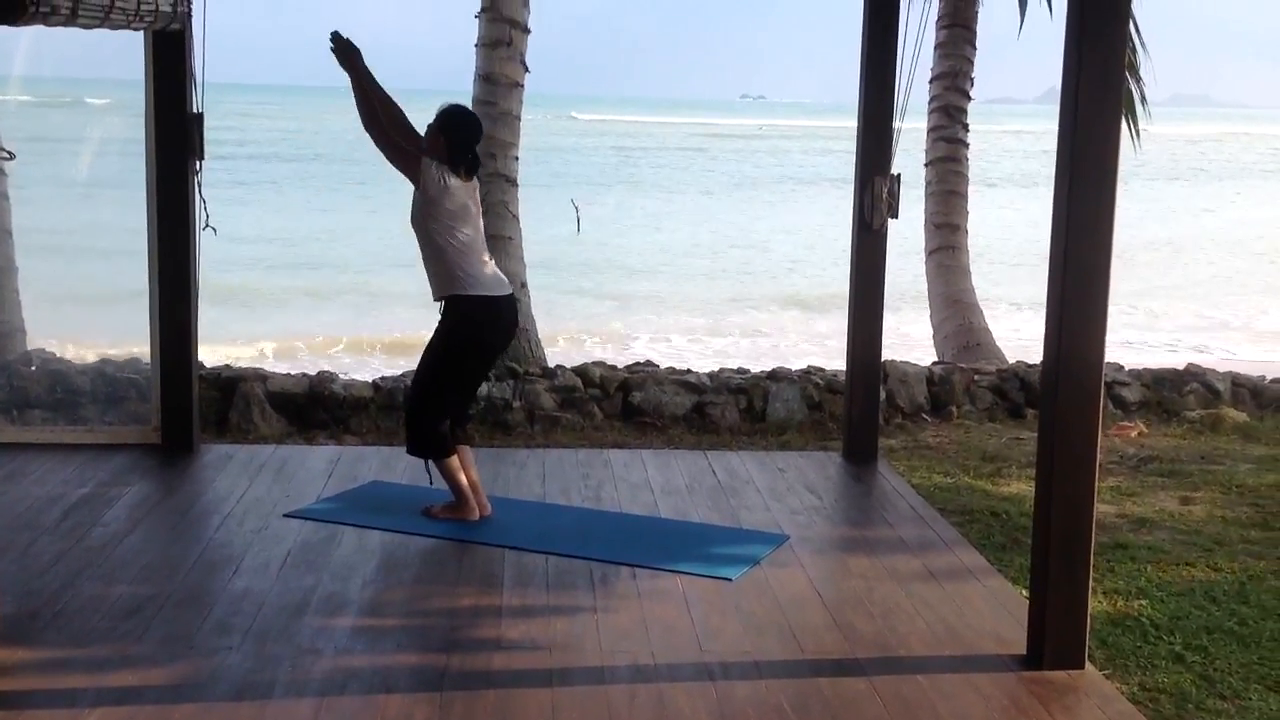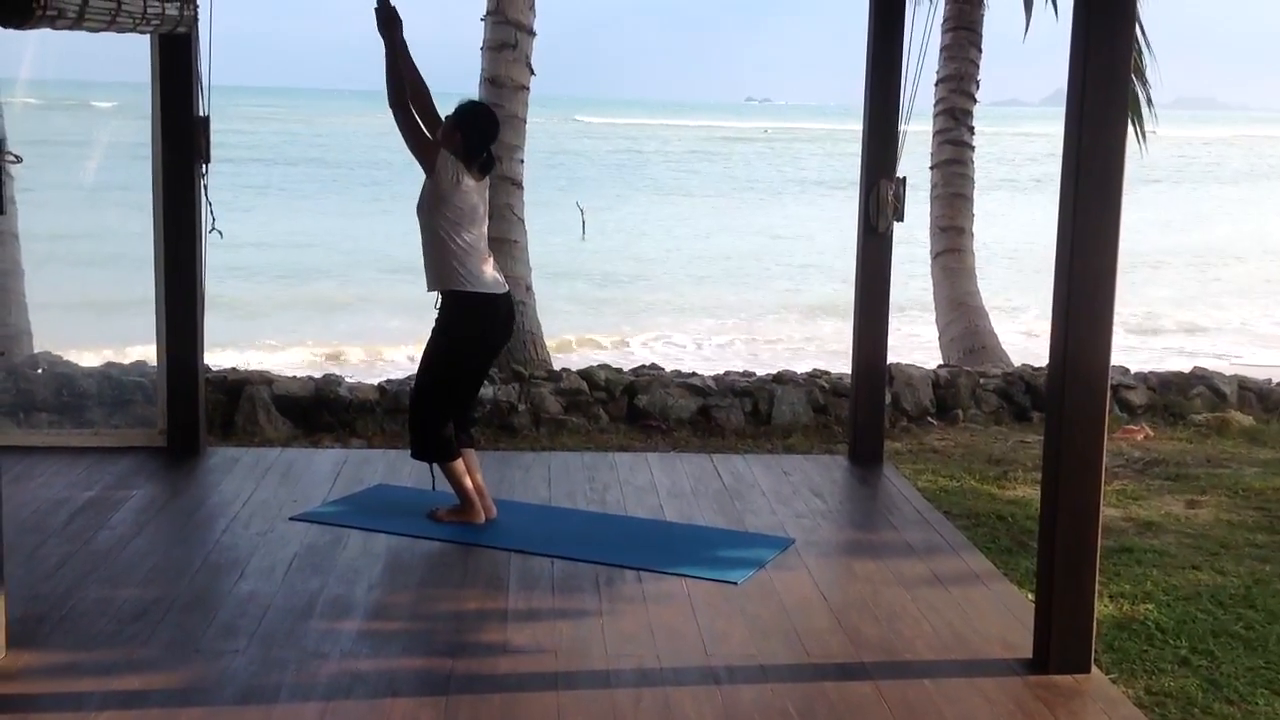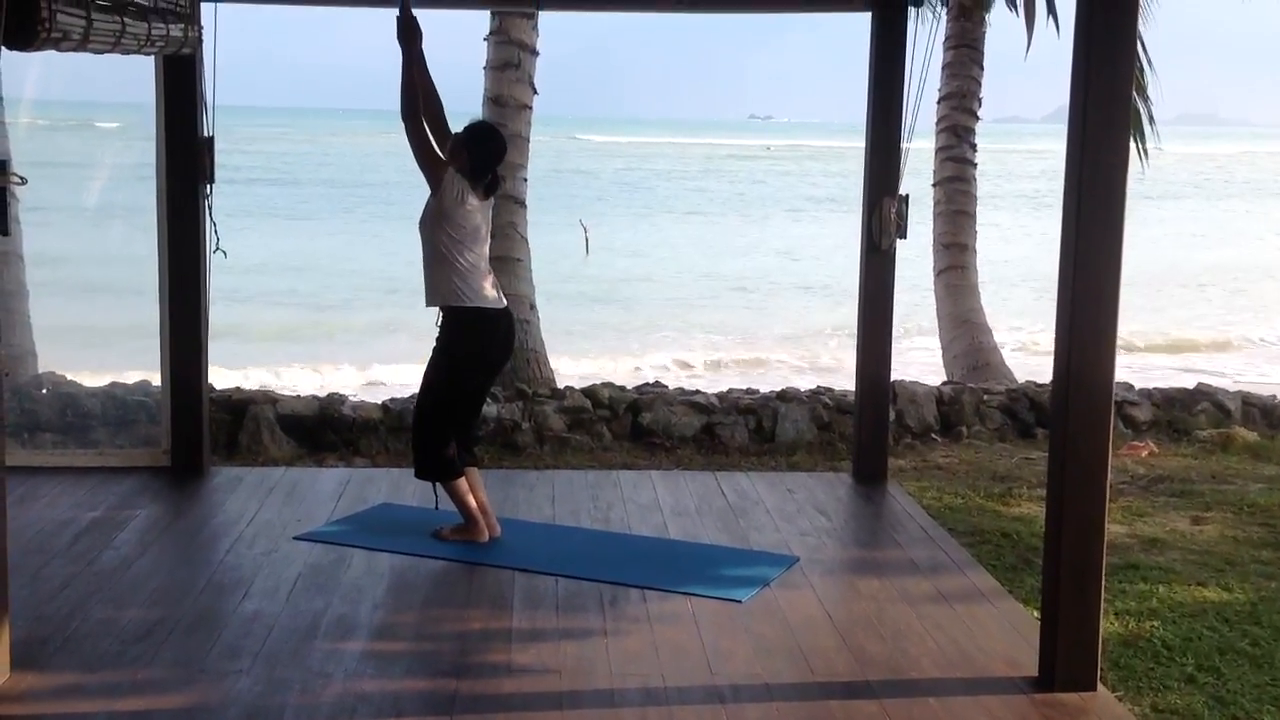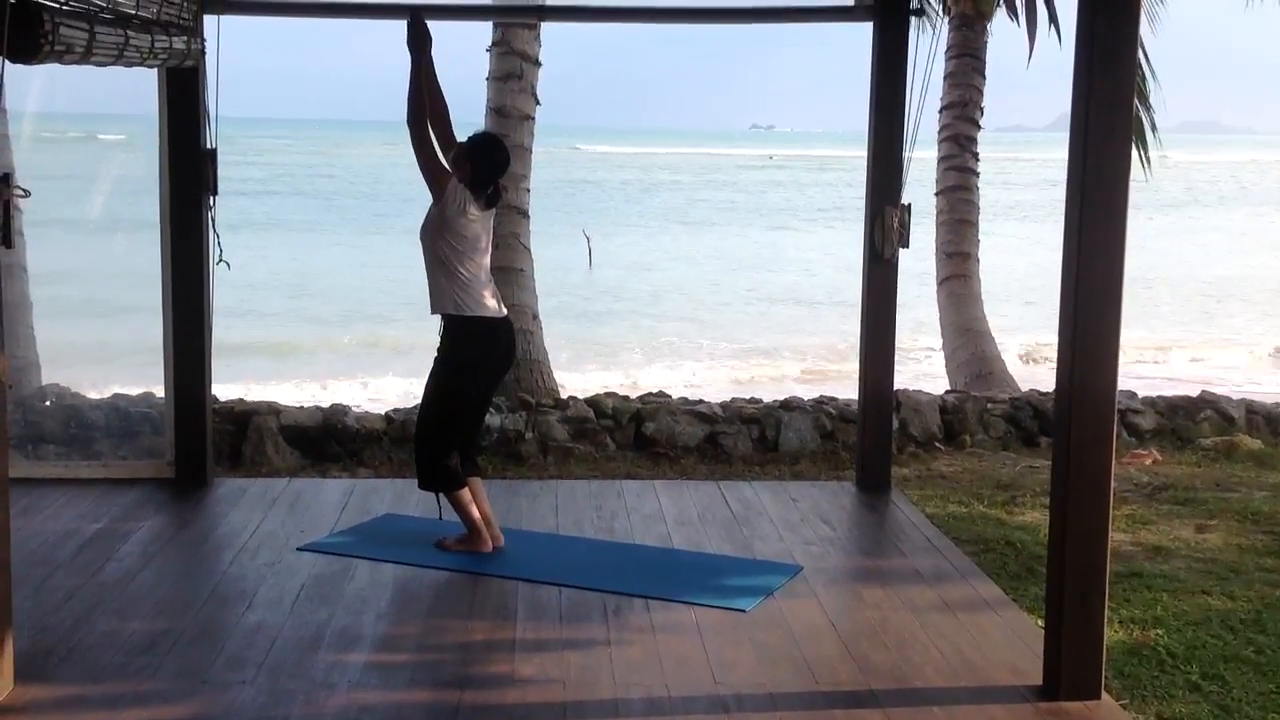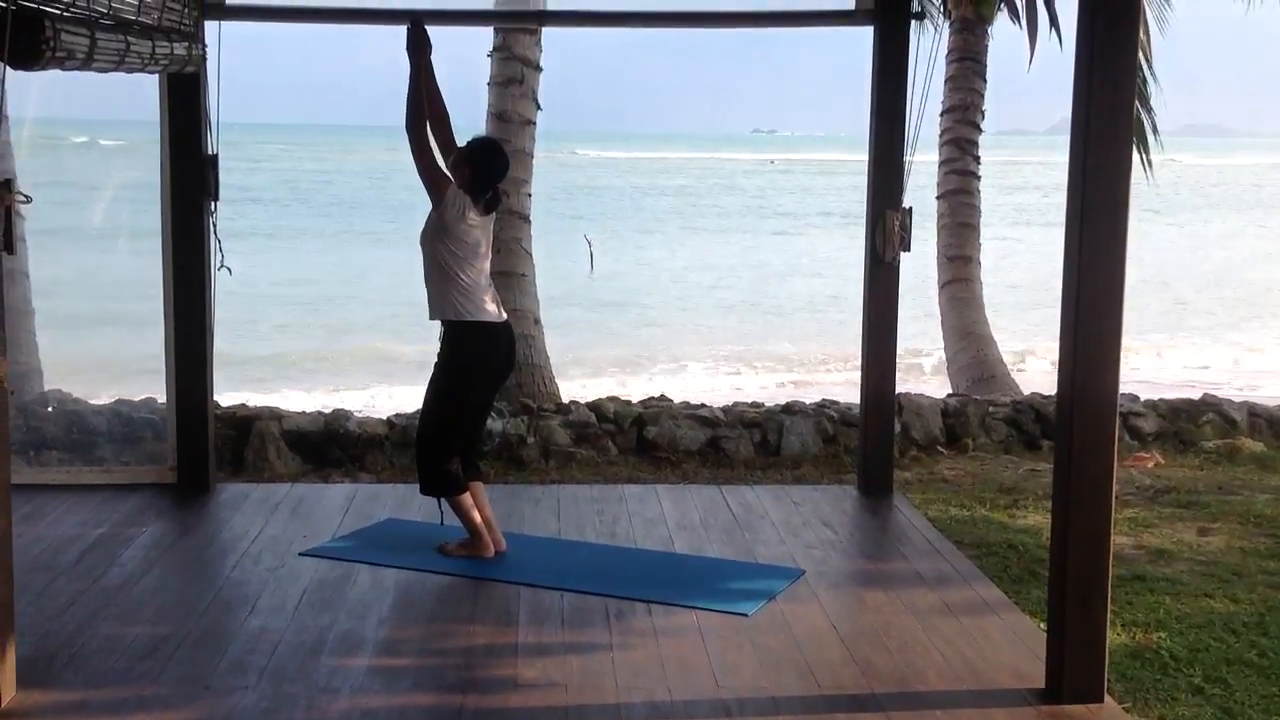
dt=0.4s
person 1, frame 1
left shoulder: (434, 180)
right shoulder: (465, 178)
left elbow: (379, 130)
right elbow: (400, 127)
left wrist: (354, 72)
right wrist: (361, 73)
left hip: (471, 312)
right hip: (499, 308)
left knee: (424, 407)
right knee: (447, 404)
left ankle: (465, 504)
right ankle: (475, 498)
person 1, frame 2
left shoulder: (445, 172)
right shoulder: (476, 173)
left elbow: (403, 110)
right elbow: (424, 108)
right wrist: (398, 43)
left hip: (468, 310)
right hip: (495, 307)
left knee: (428, 410)
right knee: (452, 407)
left ankle: (470, 505)
right ankle: (480, 499)
person 1, frame 3
left shoulder: (450, 190)
right shoulder: (478, 191)
left elbow: (414, 122)
right elbow: (435, 121)
left wrist: (410, 52)
right wrist: (416, 54)
left hip: (469, 328)
right hip: (495, 325)
left knee: (431, 429)
right knee: (455, 426)
left ankle: (474, 524)
right ankle: (484, 519)
person 1, frame 4
left shoulder: (452, 198)
right shoulder: (481, 200)
left elbow: (419, 129)
right elbow: (441, 126)
left wrist: (420, 58)
right wrist: (425, 60)
left hip: (470, 337)
right hip: (495, 334)
left knee: (434, 440)
right knee: (457, 437)
left ankle: (478, 533)
right ankle: (489, 529)
person 1, frame 5
left shoulder: (451, 203)
right shoulder: (480, 205)
left elbow: (418, 135)
right elbow: (441, 131)
left wrist: (418, 63)
right wrist: (426, 65)
left hip: (470, 342)
right hip: (495, 338)
left knee: (435, 445)
right knee: (459, 442)
left ankle: (480, 537)
right ankle: (490, 533)
